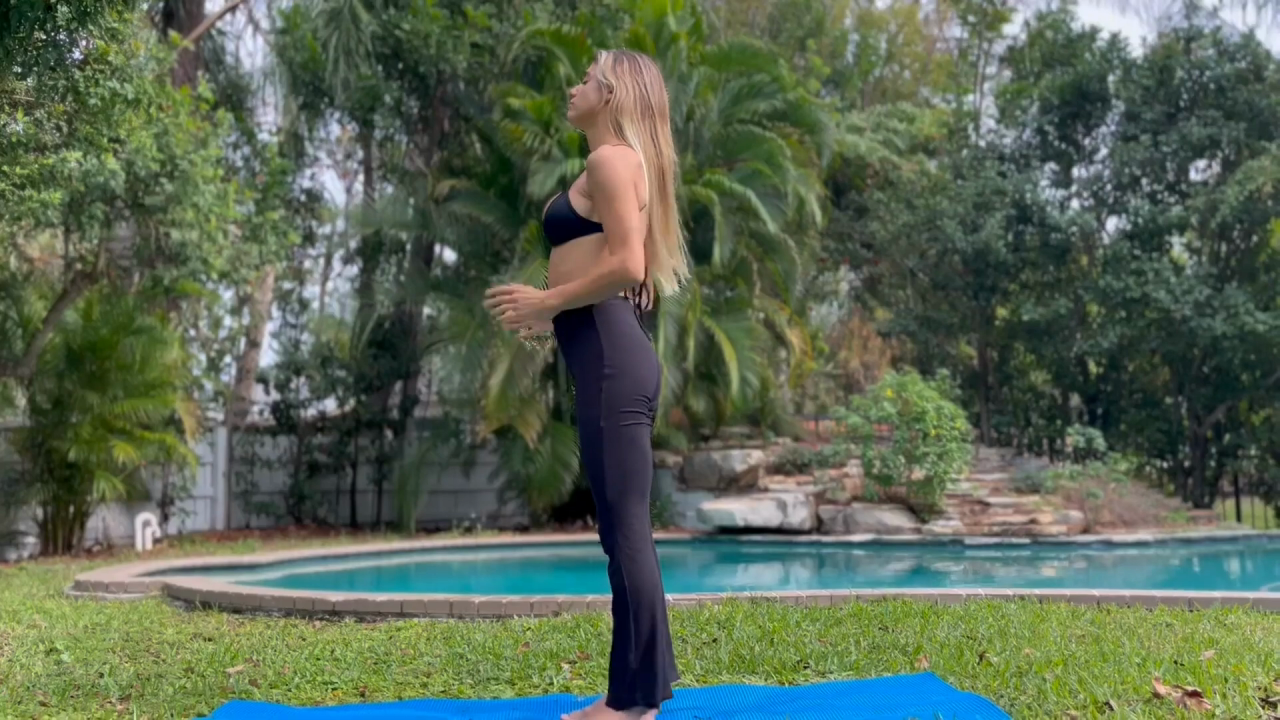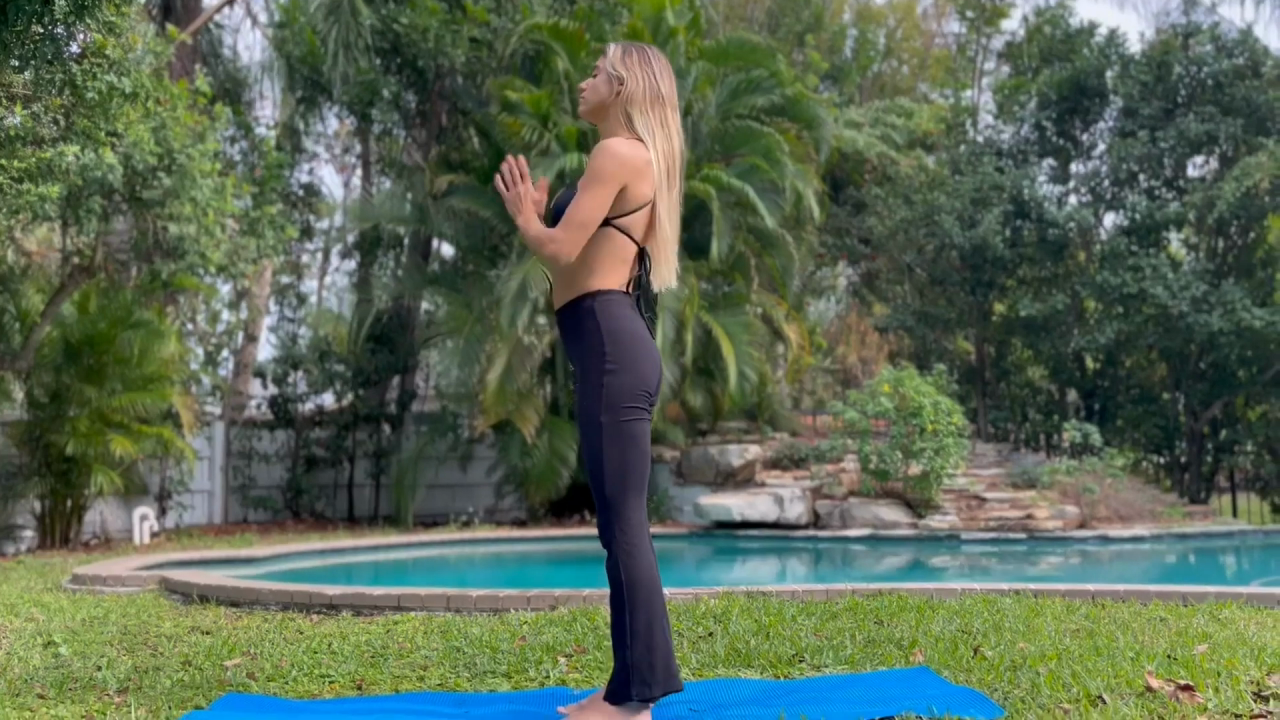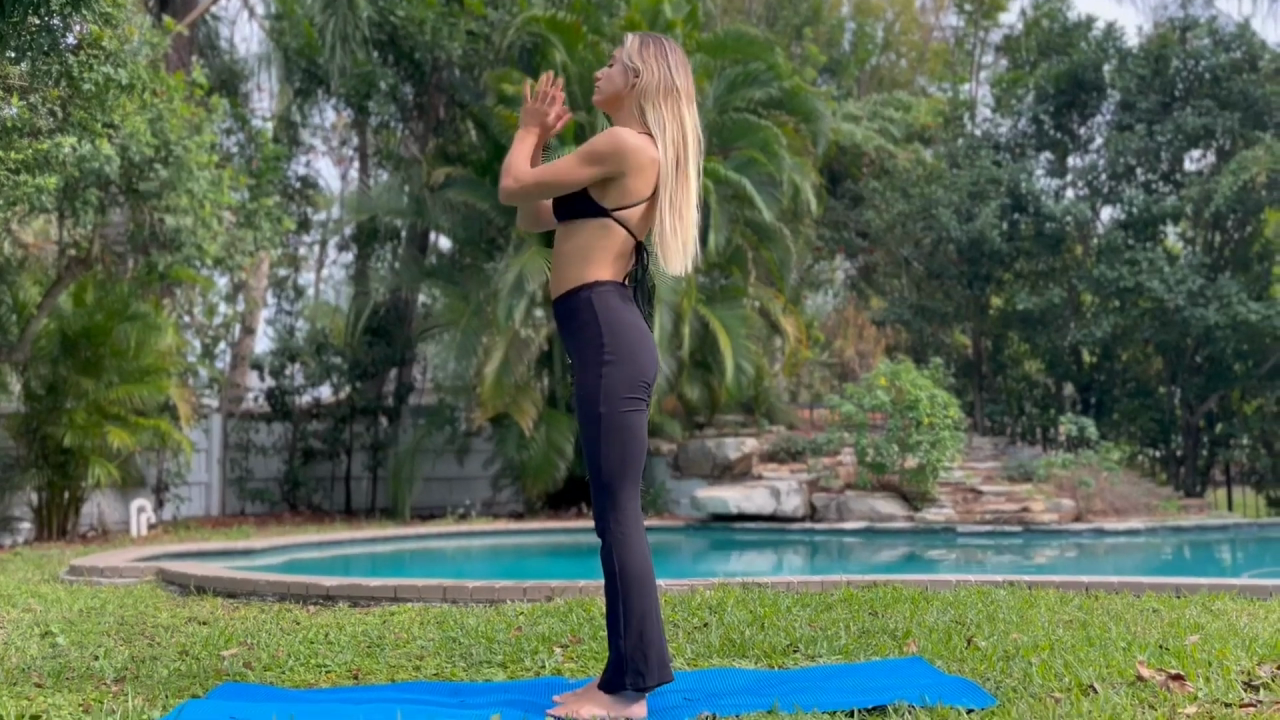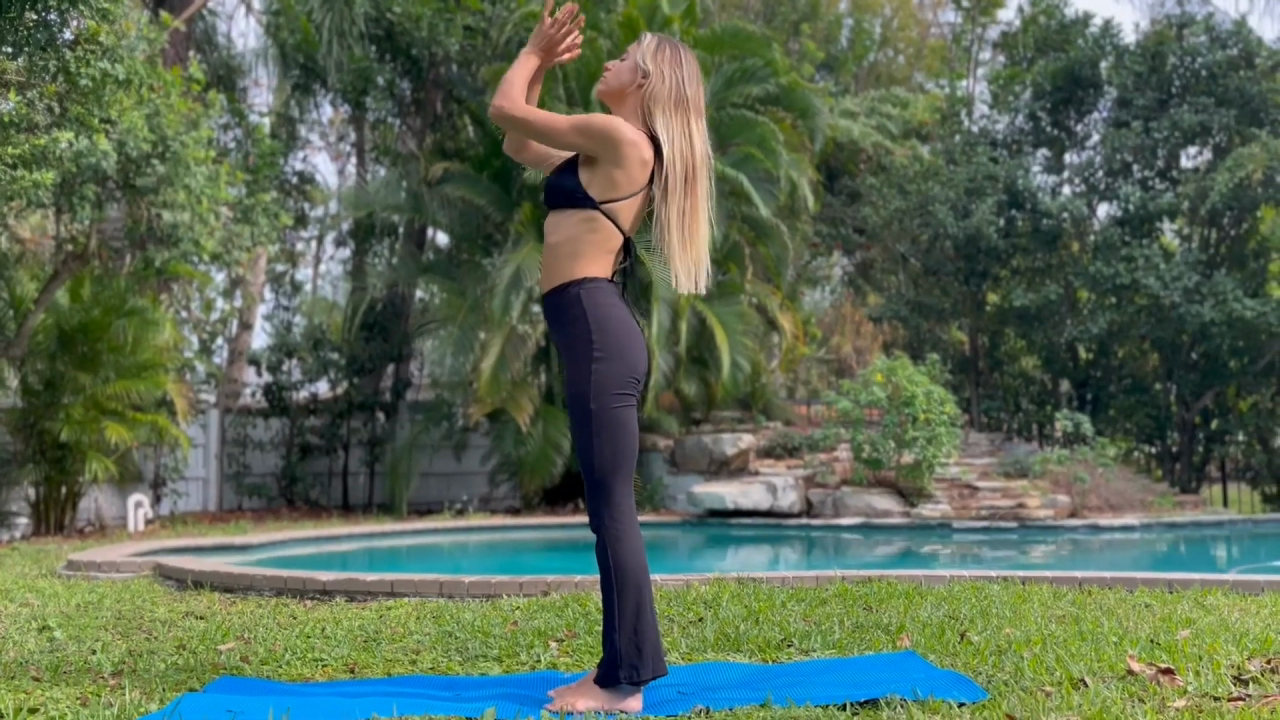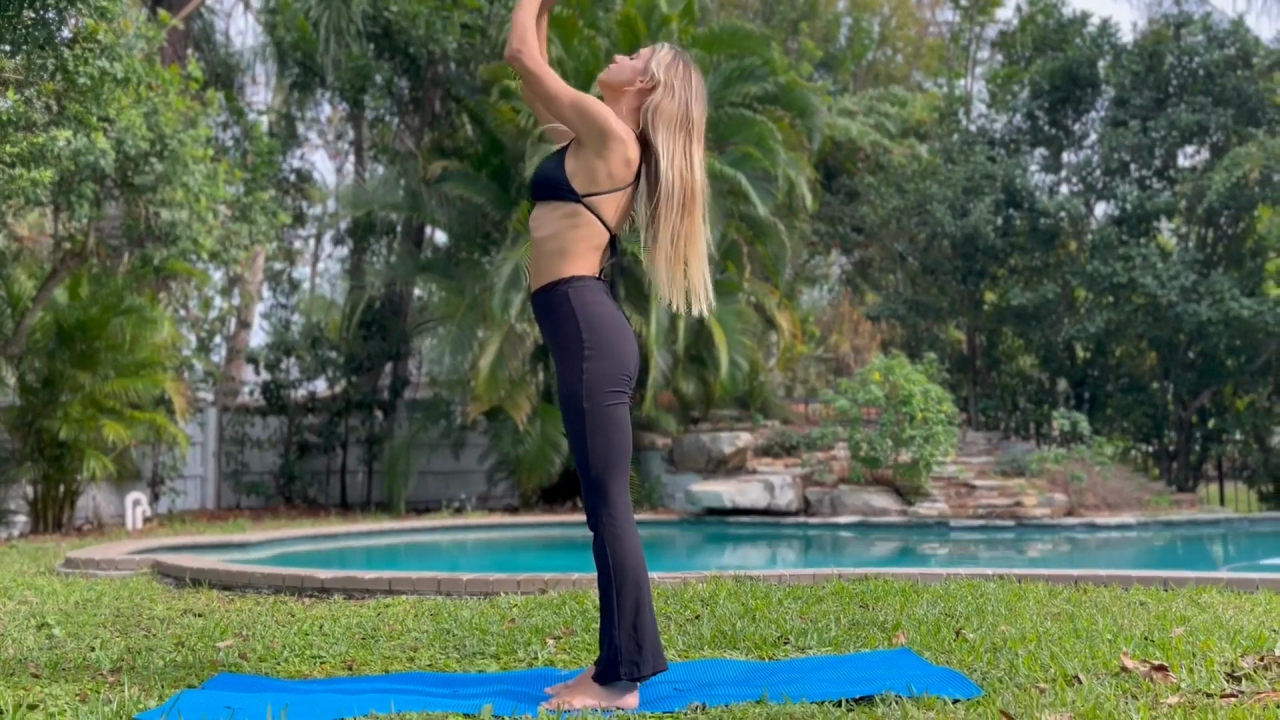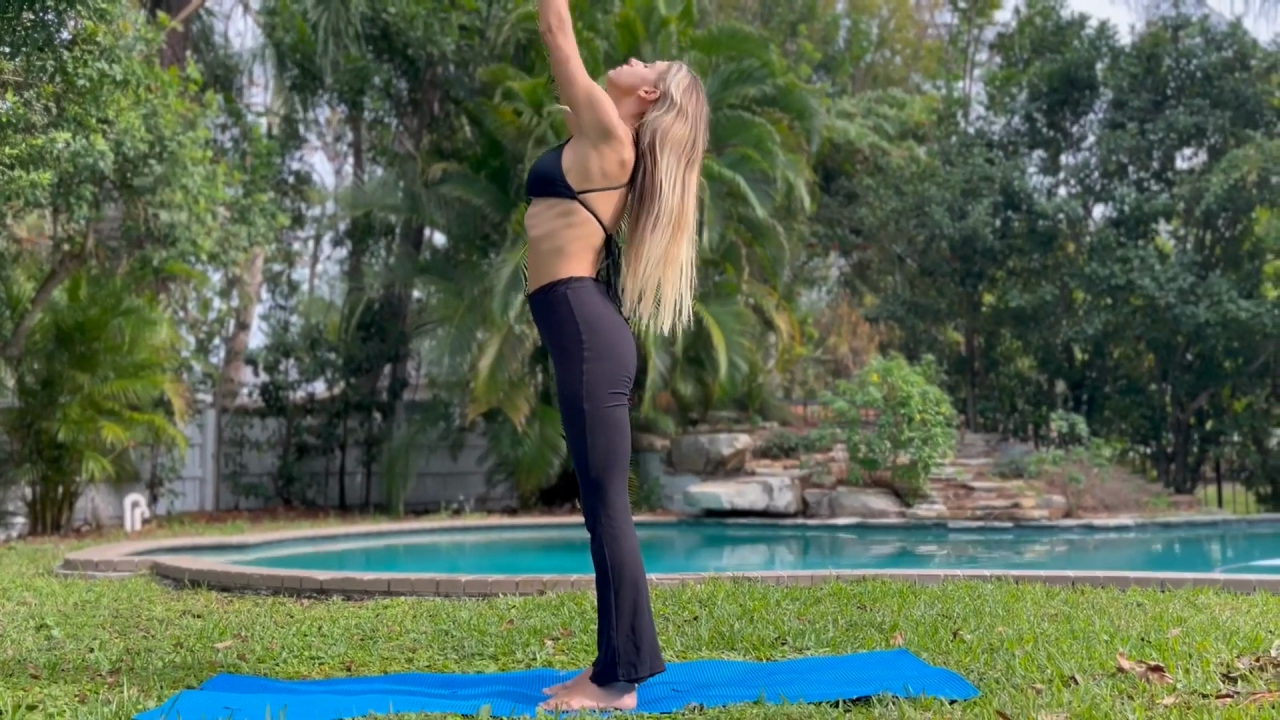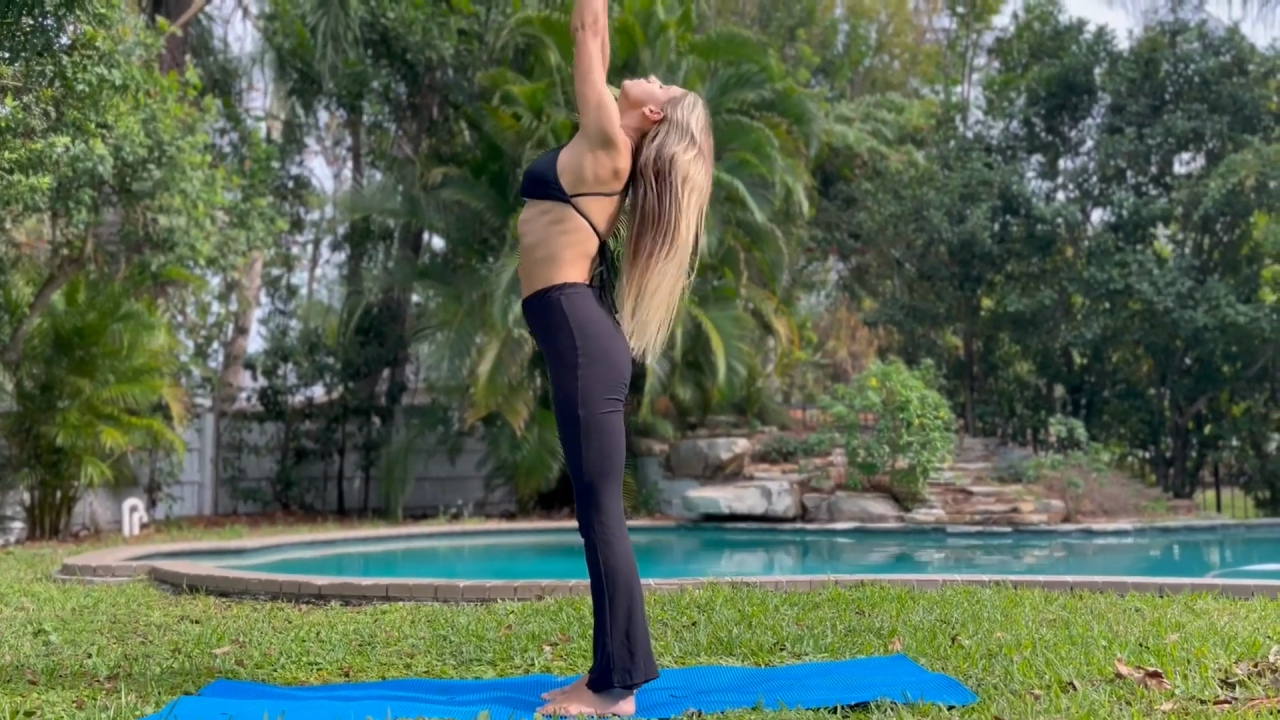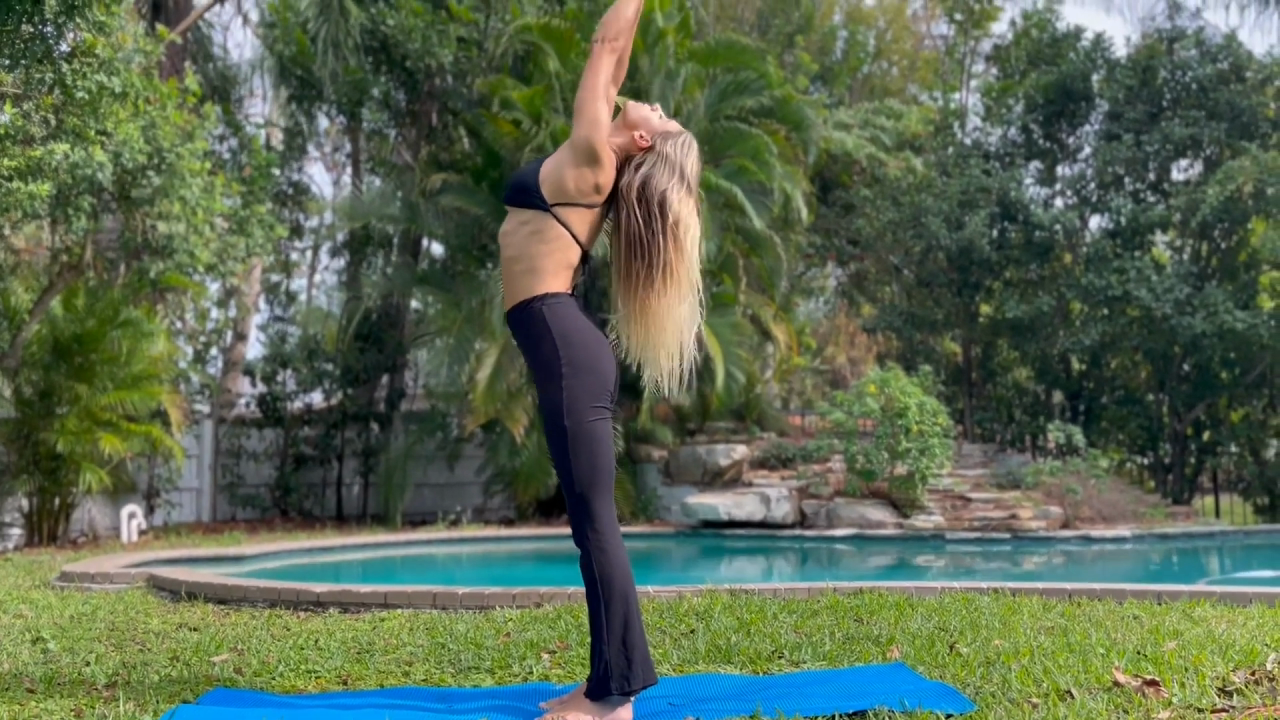
dt=0.3s
person 1, frame 1
left shoulder: (612, 161)
right shoulder: (612, 168)
left elbow: (628, 264)
left wrist: (544, 300)
right wrist: (544, 302)
left hip: (609, 356)
right hip: (608, 356)
left knee: (624, 529)
right knee: (623, 529)
person 1, frame 2
left shoulder: (619, 153)
right shoulder: (623, 162)
left elbow: (561, 252)
left wrist: (522, 212)
right wrist: (535, 216)
left hip: (612, 350)
right hip: (610, 350)
left knee: (623, 523)
right knee: (622, 525)
person 1, frame 3
left shoulder: (623, 143)
right shoulder: (627, 154)
left elbow: (515, 188)
right elbow: (536, 217)
left wrist: (529, 132)
right wrist: (538, 135)
left hip: (606, 338)
right hip: (605, 339)
left knee: (618, 516)
right knee: (616, 516)
person 1, frame 4
left shoulder: (619, 138)
right shoulder: (605, 150)
left elbow: (504, 108)
right elbow: (519, 143)
right wrist: (541, 63)
left hip: (596, 335)
right hip: (595, 336)
left knee: (611, 509)
right knee: (609, 510)
person 1, frame 5
left shoulder: (609, 131)
right shoulder: (597, 141)
left elbow: (520, 57)
right elbow: (530, 78)
left hip: (586, 331)
right hip: (586, 331)
left knee: (608, 506)
right knee: (605, 506)
left ankle: (620, 678)
right ankle: (619, 664)
person 1, frame 6
left shoulder: (609, 133)
right shoulder: (599, 139)
left hip: (585, 332)
right hip: (585, 333)
left knee: (607, 507)
right knee: (602, 507)
left ankle: (618, 679)
right ankle: (617, 665)
person 1, frame 7
left shoulder: (606, 141)
right shoulder: (605, 149)
left hip: (579, 336)
right hip: (579, 337)
left knee: (599, 512)
right knee: (597, 511)
person 1, frame 8
left shoulder: (592, 158)
right shoulder: (595, 163)
right elbow: (611, 65)
left hip: (564, 347)
right hip: (567, 349)
left knee: (594, 520)
right knee: (591, 520)
